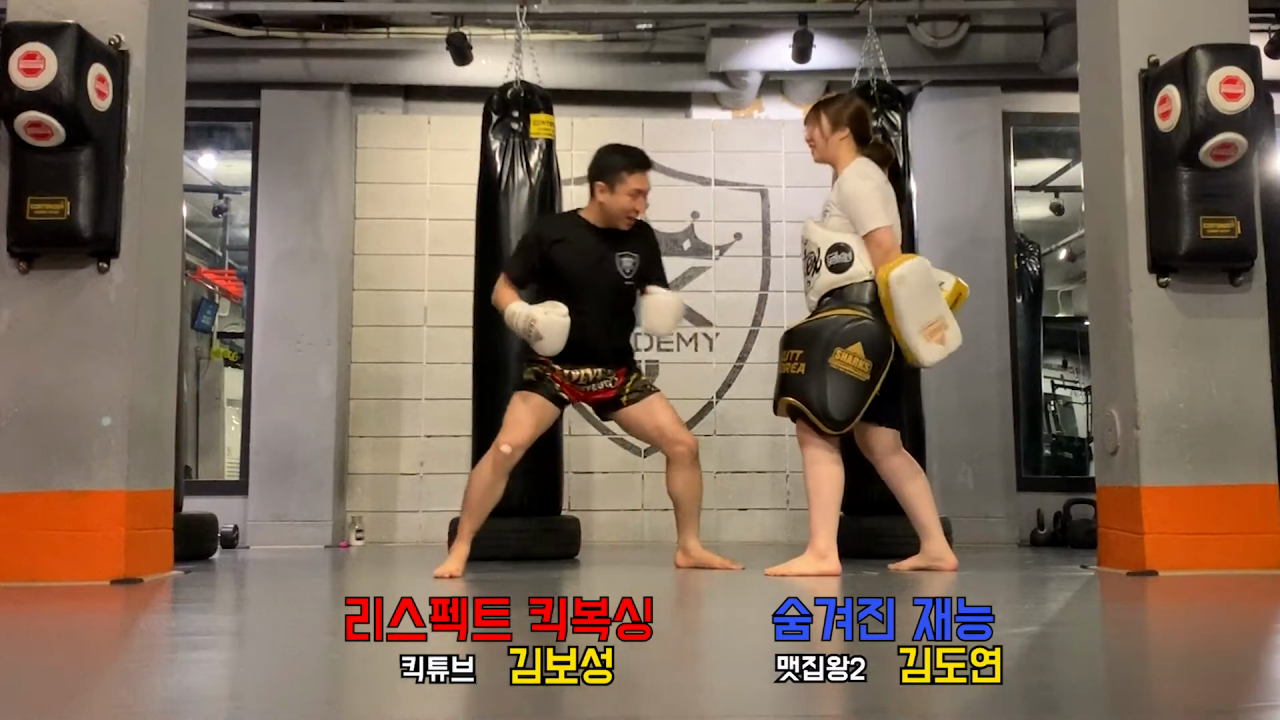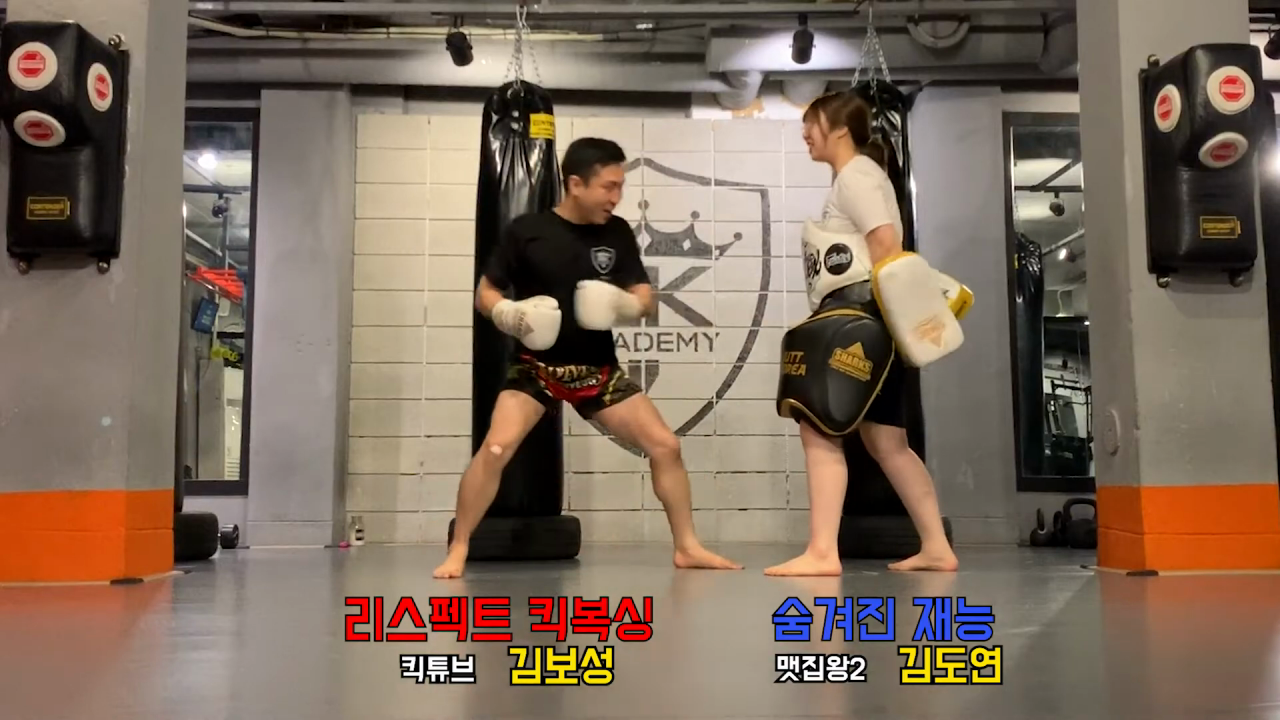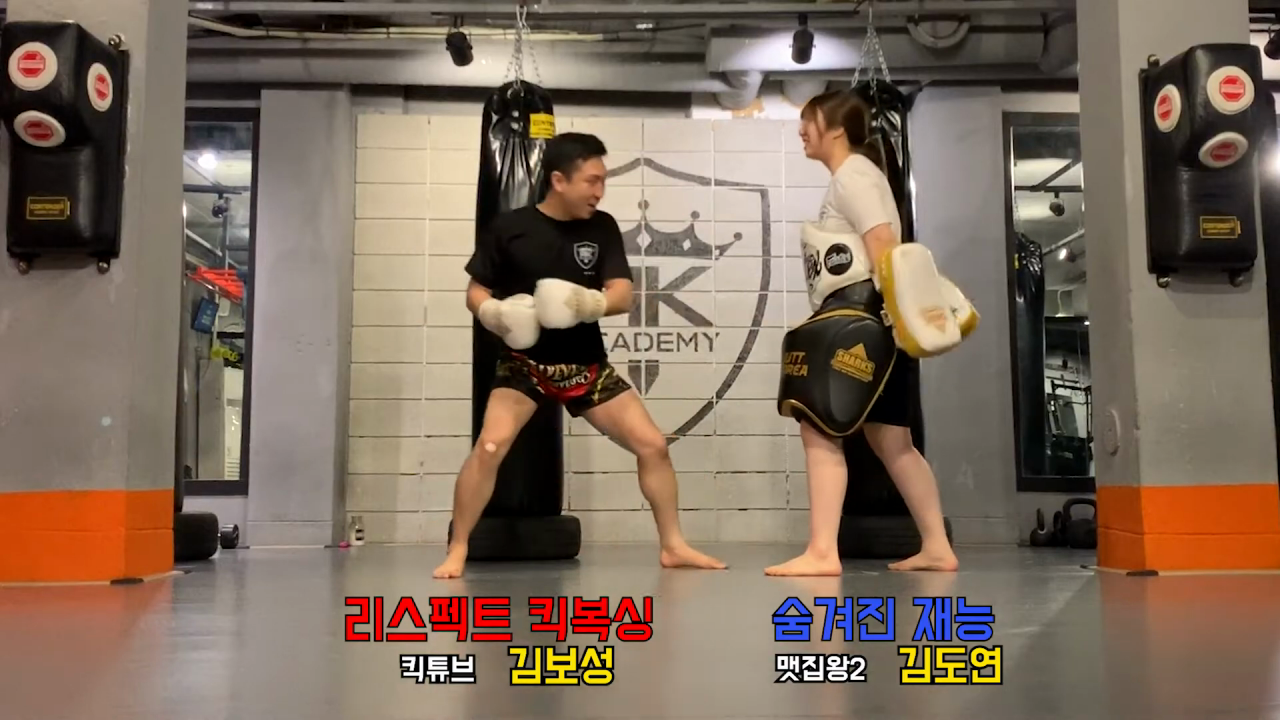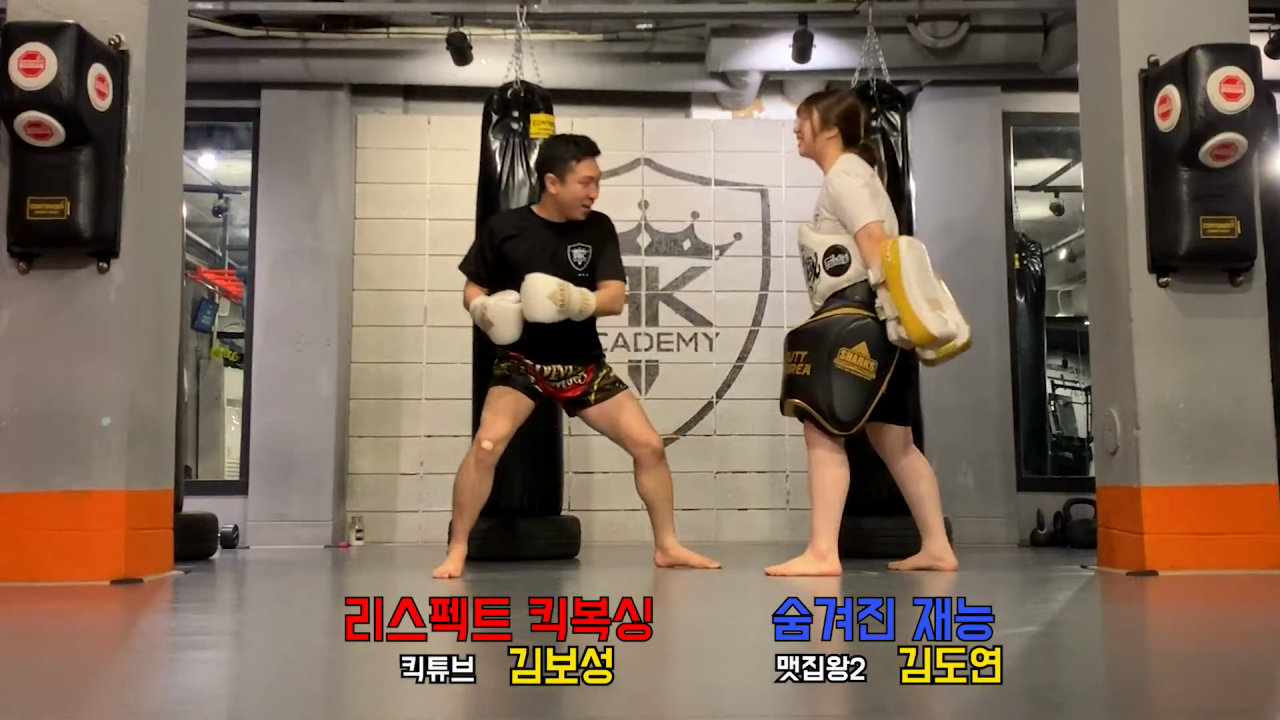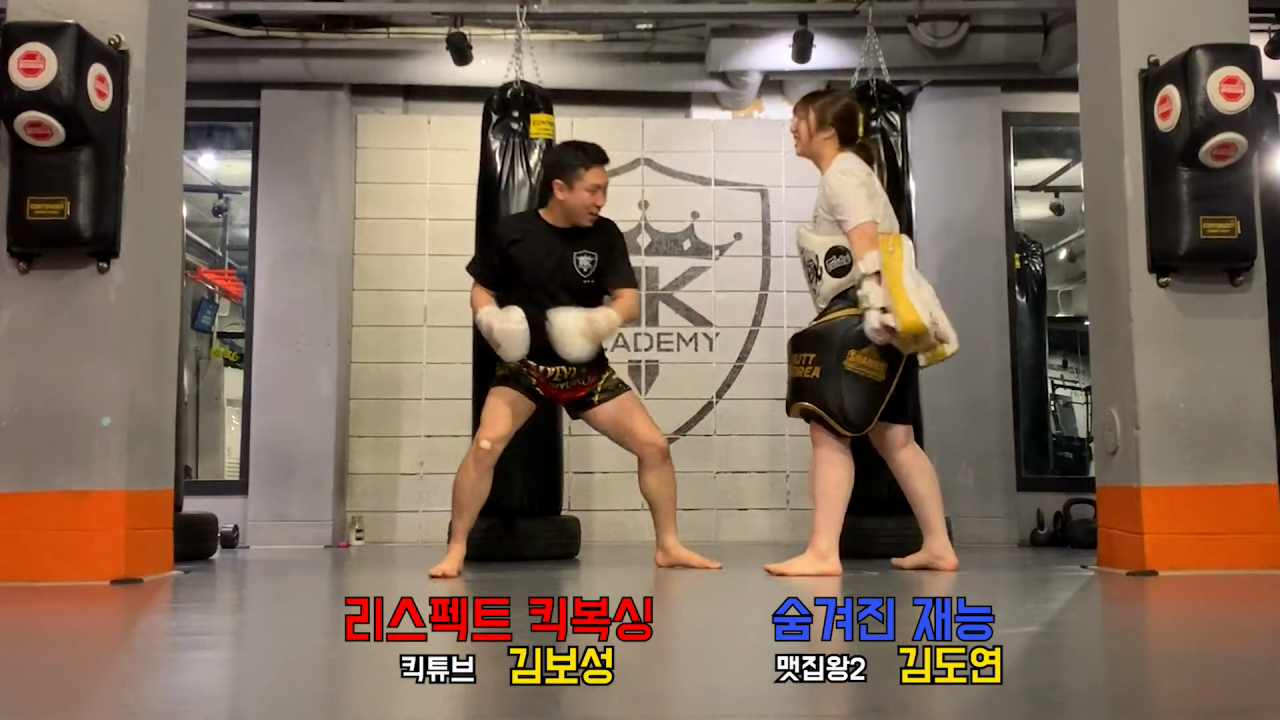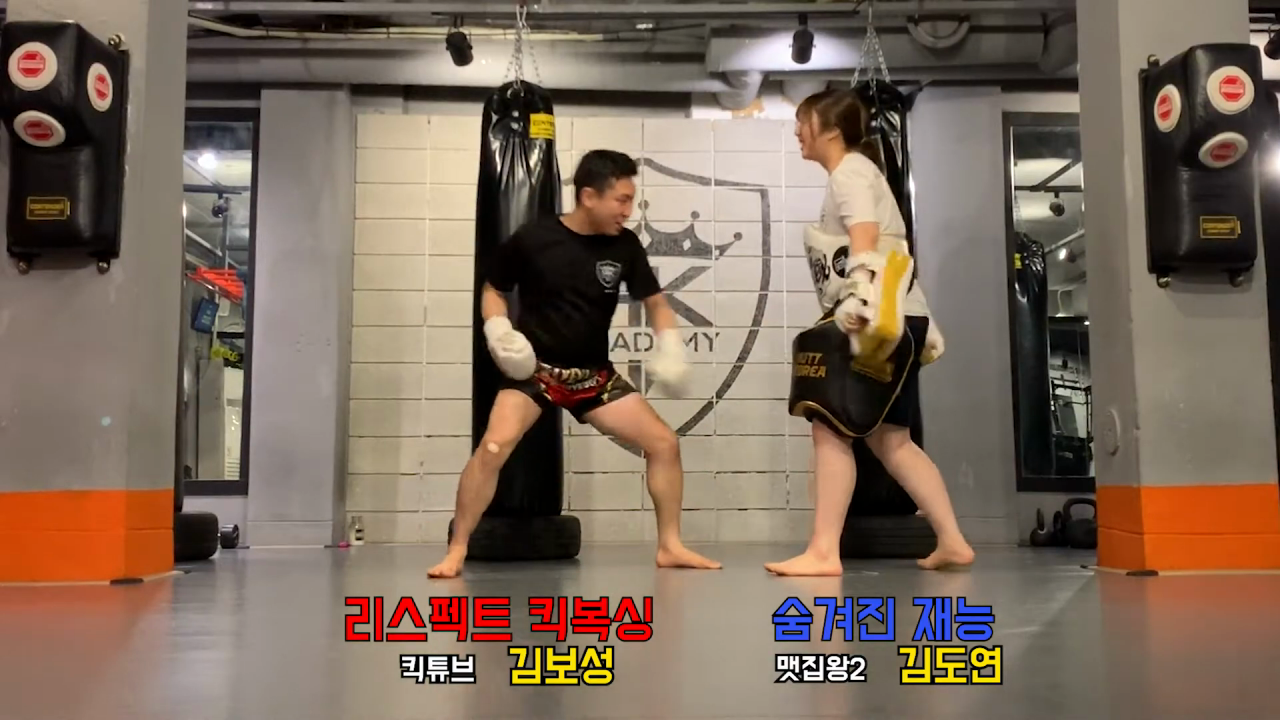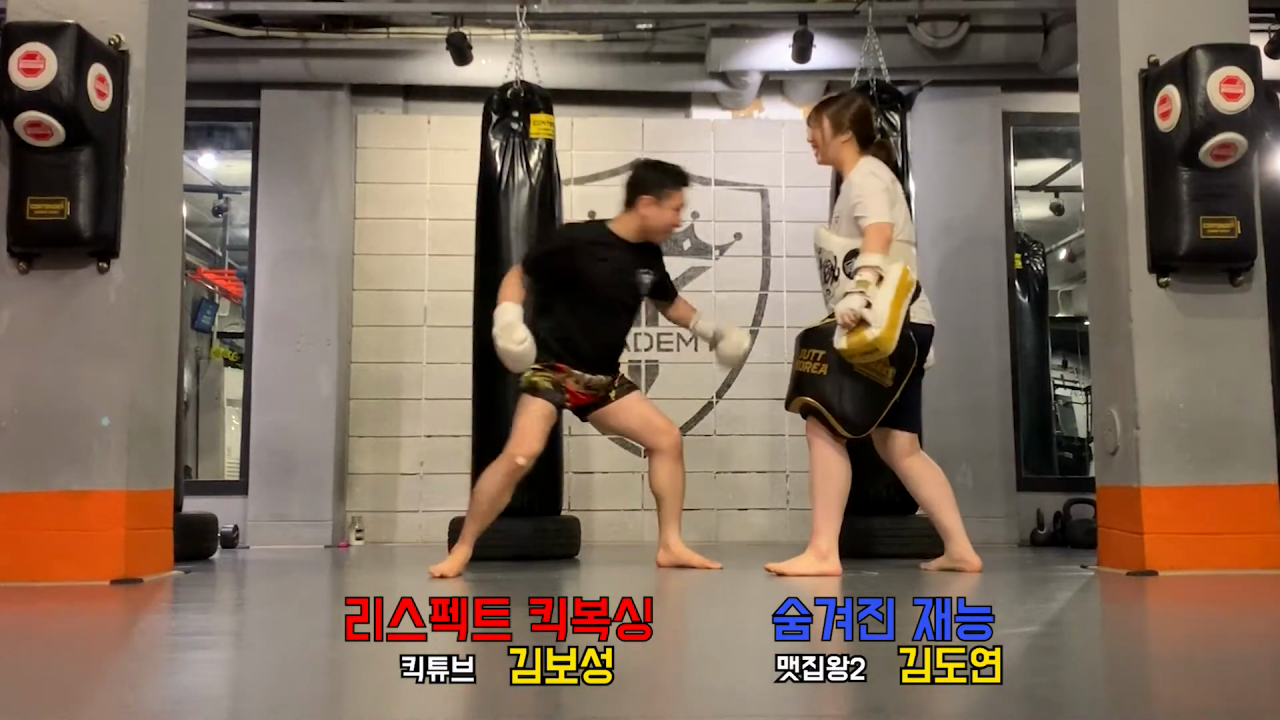
dt=0.1s
person 1, frame 1
left shoulder: (856, 177)
right shoulder: (858, 179)
left elbow: (885, 250)
left knee: (815, 430)
right knee: (881, 444)
left ankle: (822, 552)
right ankle: (936, 548)
person 1, frame 2
left shoulder: (855, 176)
right shoulder: (856, 177)
left elbow: (886, 247)
left knee: (819, 428)
right knee: (884, 441)
left ankle: (822, 553)
right ankle: (937, 548)
person 1, frame 3
left shoulder: (850, 175)
right shoulder: (854, 176)
left elbow: (882, 247)
left hip: (863, 321)
right hip: (869, 324)
left knee: (819, 429)
right knee: (889, 440)
left ankle: (822, 553)
right ankle: (937, 549)
person 1, frame 4
left shoulder: (842, 176)
right shoulder: (851, 173)
left elbow: (875, 243)
right elbow: (880, 245)
left knee: (824, 428)
right knee: (892, 440)
left ankle: (822, 553)
right ankle: (937, 548)
person 1, frame 5
left shoulder: (839, 175)
right shoulder: (849, 172)
left elbow: (867, 243)
right elbow: (883, 244)
right hip: (878, 320)
left knee: (829, 429)
right knee: (893, 438)
left ankle: (823, 553)
right ankle: (938, 546)
person 1, frame 6
left shoulder: (849, 175)
right shoulder: (855, 173)
left elbow: (865, 240)
left wrist: (855, 298)
right wrist: (923, 332)
left hip: (885, 320)
right hip: (891, 321)
left knee: (831, 428)
right knee: (891, 441)
left ankle: (823, 552)
right ankle: (952, 541)
person 1, frame 7
left shoulder: (865, 177)
right shoulder: (866, 177)
left elbow: (877, 241)
left wrist: (856, 295)
right hip: (903, 325)
left knee: (824, 426)
right knee: (898, 445)
left ankle: (823, 552)
right ankle: (959, 549)
person 2, frame 1
left shoulder: (641, 237)
right shoulder: (551, 233)
left elbow: (657, 295)
right elbow: (503, 291)
left wrist: (663, 308)
right wrist: (524, 317)
left hip: (616, 371)
right hip: (553, 366)
left knee: (683, 445)
right knee: (506, 449)
left ankle: (690, 547)
right ankle: (459, 550)
person 2, frame 2
left shoulder: (617, 233)
right shoulder: (526, 231)
left elbow: (644, 297)
right elbow: (487, 295)
left wrist: (620, 304)
right wrist: (513, 316)
left hip: (598, 368)
right hip: (535, 364)
left knee: (665, 446)
right knee: (496, 448)
left ankle: (686, 546)
right ankle: (458, 552)
person 2, frame 3
left shoulder: (602, 228)
right shoulder: (509, 228)
left elbow: (621, 294)
right elbow: (476, 292)
left wrist: (583, 302)
right wrist: (497, 315)
left hip: (587, 366)
right hip: (525, 362)
left knee: (653, 445)
right knee: (491, 446)
left ankle: (674, 546)
right ankle: (457, 551)
person 2, frame 4
left shoulder: (598, 229)
right shoulder: (504, 228)
left elbow: (613, 295)
right elbow: (472, 289)
left wrist: (569, 299)
right wrist: (487, 311)
left hip: (583, 365)
right hip: (521, 362)
left knee: (649, 445)
right knee: (488, 444)
left ankle: (668, 546)
right ankle: (457, 551)
person 2, frame 5
left shoulder: (605, 235)
right shoulder: (512, 232)
left elbow: (629, 302)
right elbow: (481, 291)
left wrist: (596, 324)
right wrist: (492, 321)
left hip: (587, 369)
right hip: (525, 365)
left knee: (654, 446)
right knee: (487, 444)
left ankle: (669, 546)
right ankle: (456, 550)
person 2, frame 6
left shoulder: (626, 244)
right shoulder: (535, 238)
left elbow: (656, 301)
right elbow: (493, 288)
left wrist: (669, 344)
right wrist: (497, 329)
left hip: (594, 374)
right hip: (535, 367)
left knee: (664, 443)
right knee: (495, 446)
left ankle: (670, 546)
right ankle: (457, 550)
person 2, frame 7
left shoulder: (649, 254)
right shoulder: (575, 238)
left elbow: (671, 303)
right elbow: (517, 276)
left wrist: (710, 330)
right wrist: (508, 320)
left hip: (603, 376)
right hip: (552, 368)
left knee: (668, 440)
right knee: (520, 456)
left ankle: (671, 546)
right ankle: (462, 550)
